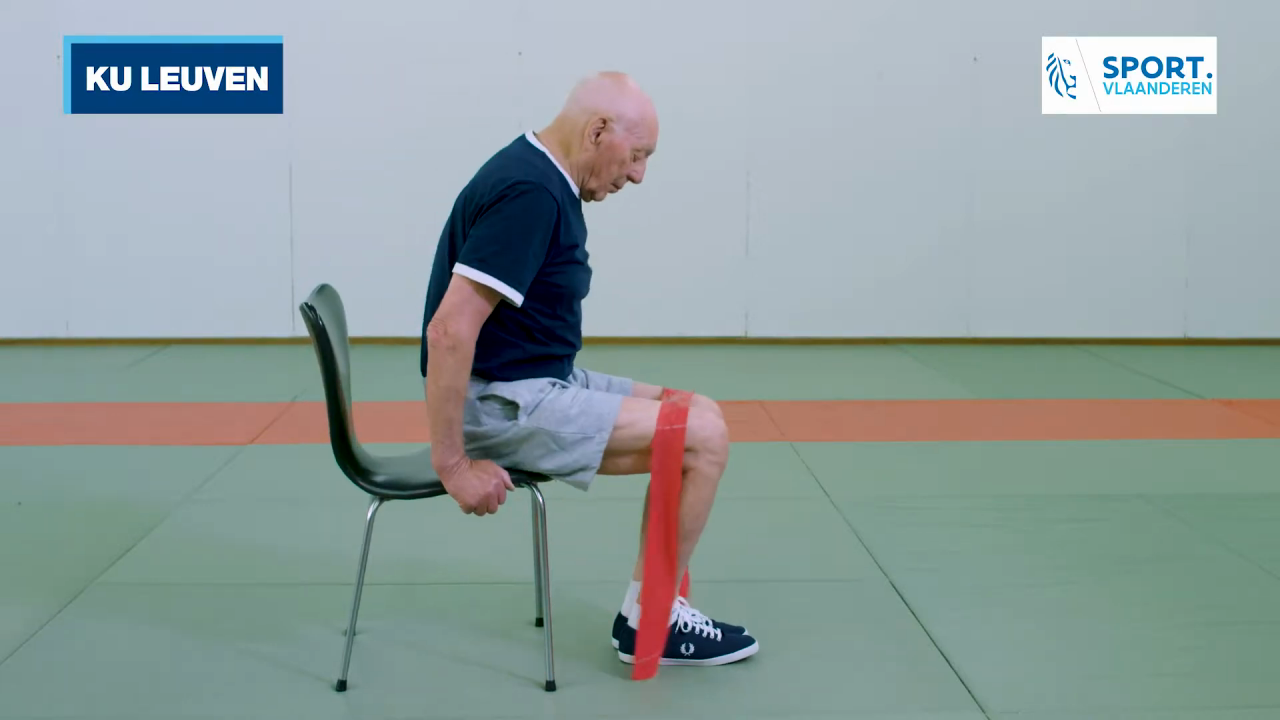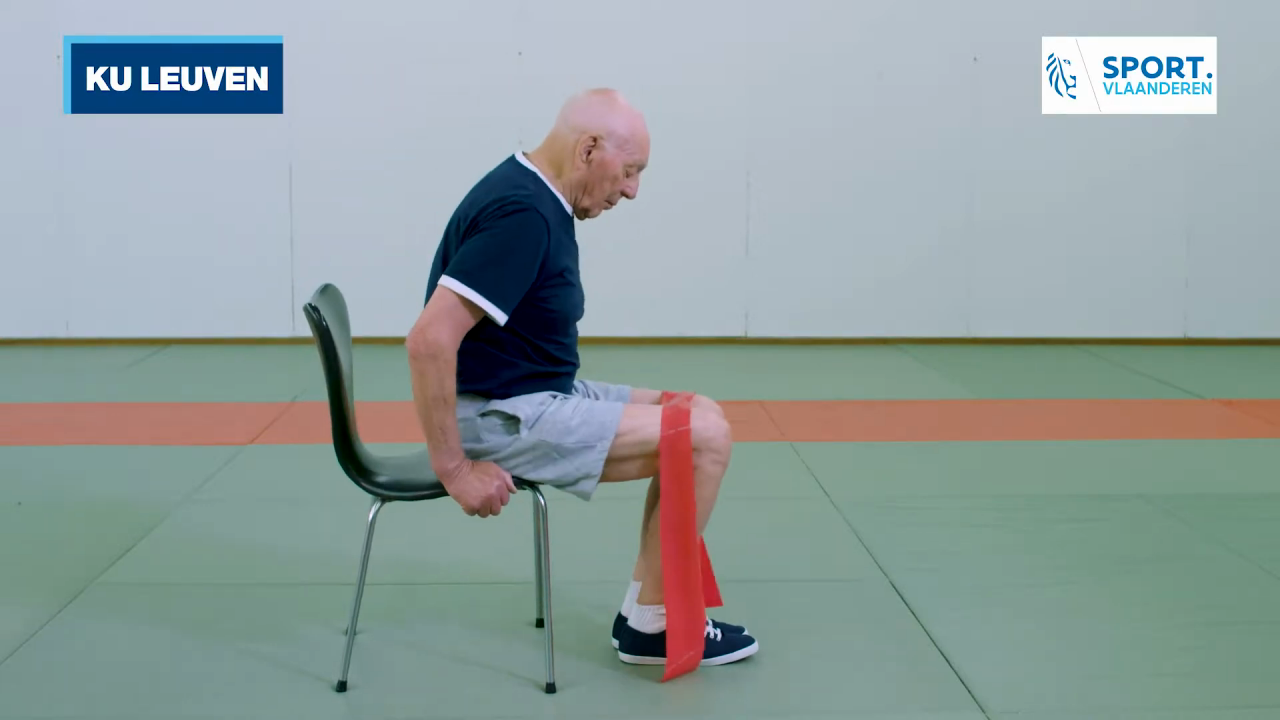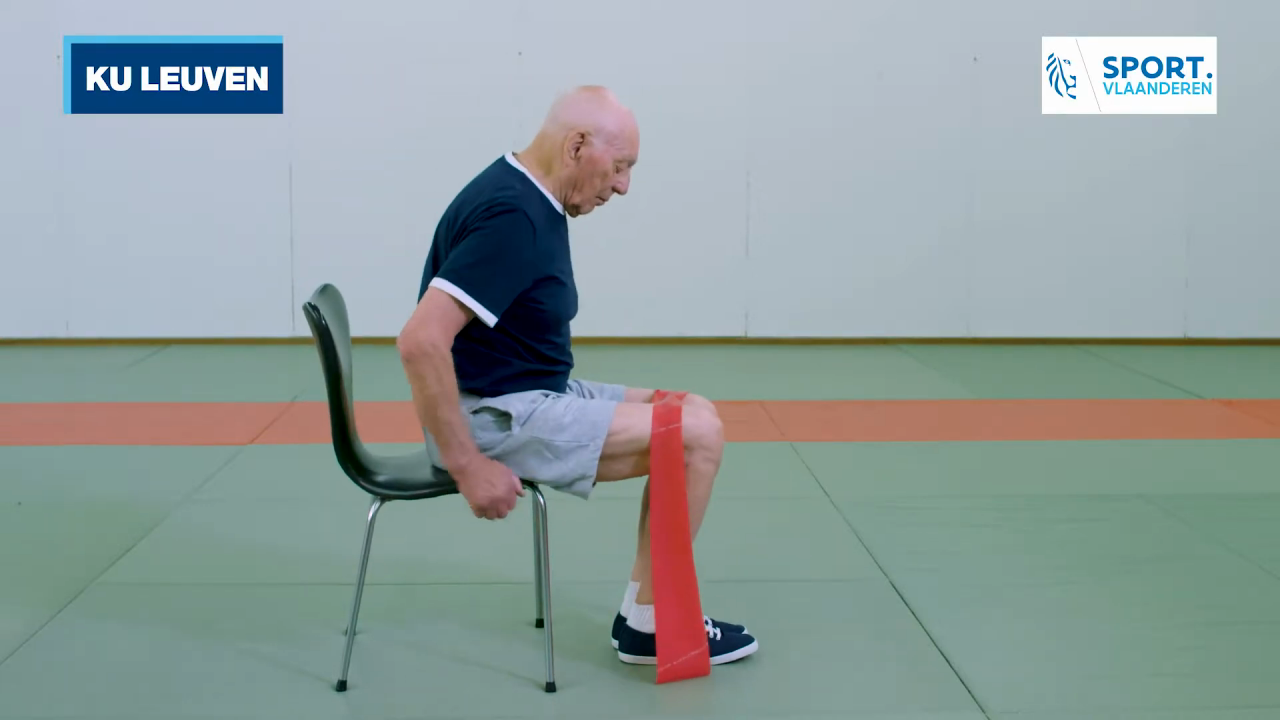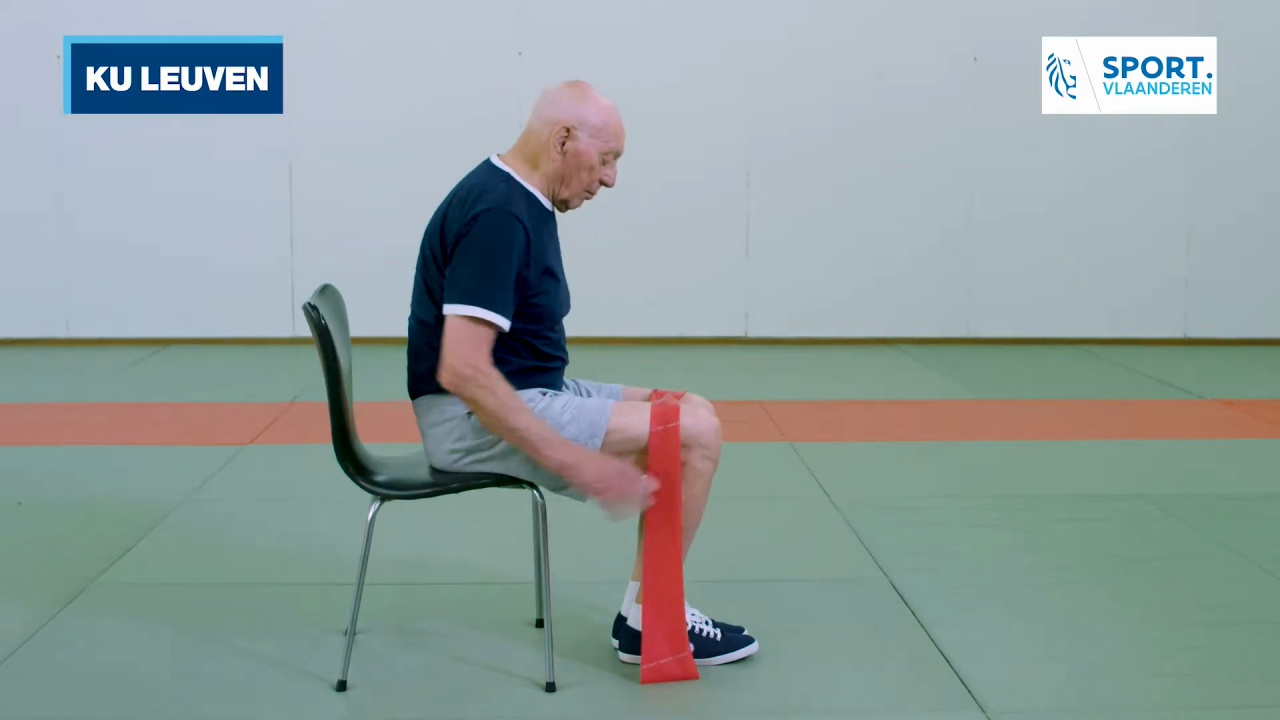
dt=0.2s
person 1, frame 1
left shoulder: (537, 176)
right shoulder: (530, 193)
right elbow: (450, 331)
right wrist: (452, 464)
left hip: (538, 383)
right hip: (502, 403)
left knee: (699, 417)
right knee: (703, 440)
left ankle: (645, 607)
person 1, frame 2
left shoulder: (534, 197)
right shoulder: (521, 213)
right elbow: (431, 340)
right wrist: (453, 468)
left hip: (538, 395)
right hip: (503, 418)
left knee: (702, 416)
right knee: (705, 439)
left ankle: (650, 608)
right ankle: (653, 623)
person 1, frame 3
left shoulder: (528, 198)
right shoulder: (511, 215)
right elbow: (421, 342)
right wrist: (467, 464)
left hip: (532, 395)
right hip: (494, 417)
left knee: (696, 416)
right knee: (697, 437)
left ankle: (646, 608)
right ankle: (649, 622)
person 1, frame 4
left shoulder: (521, 199)
right shoulder: (498, 214)
right elbow: (463, 369)
left wrist: (567, 437)
right wrist: (573, 461)
left hip: (531, 393)
right hip: (483, 421)
left knee: (692, 415)
right knee: (695, 436)
left ankle: (647, 608)
right ankle: (651, 621)
